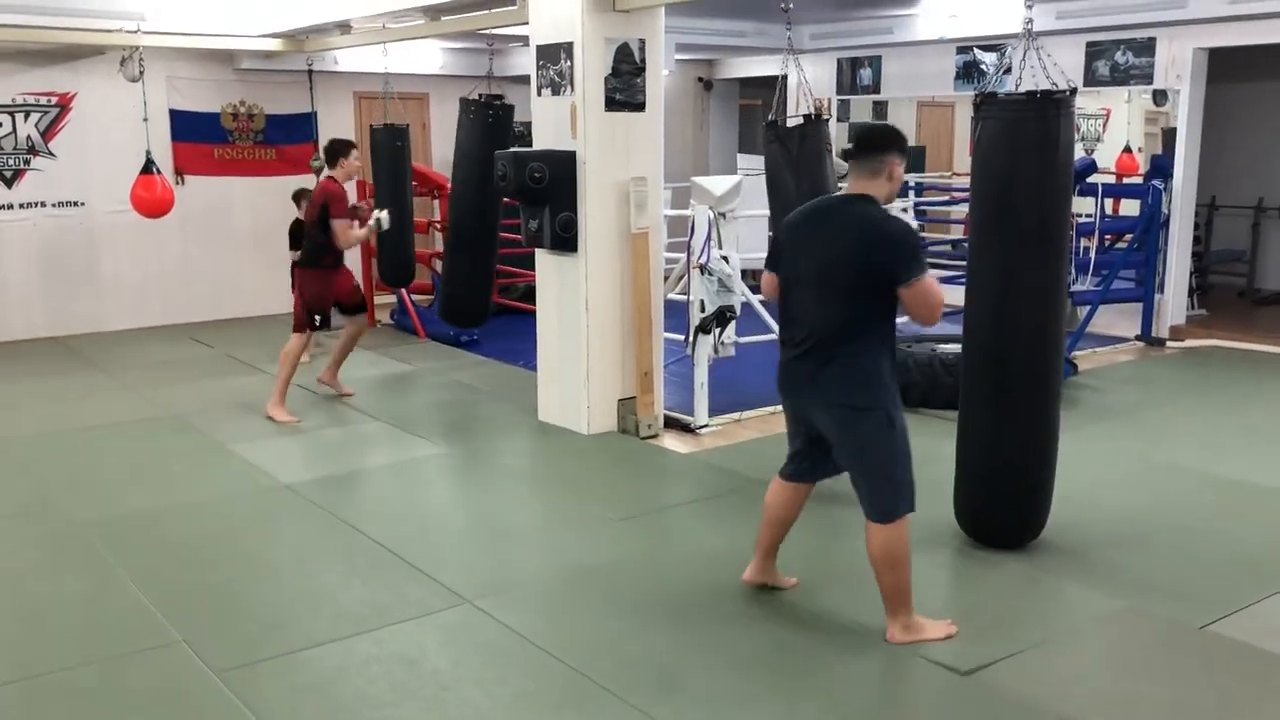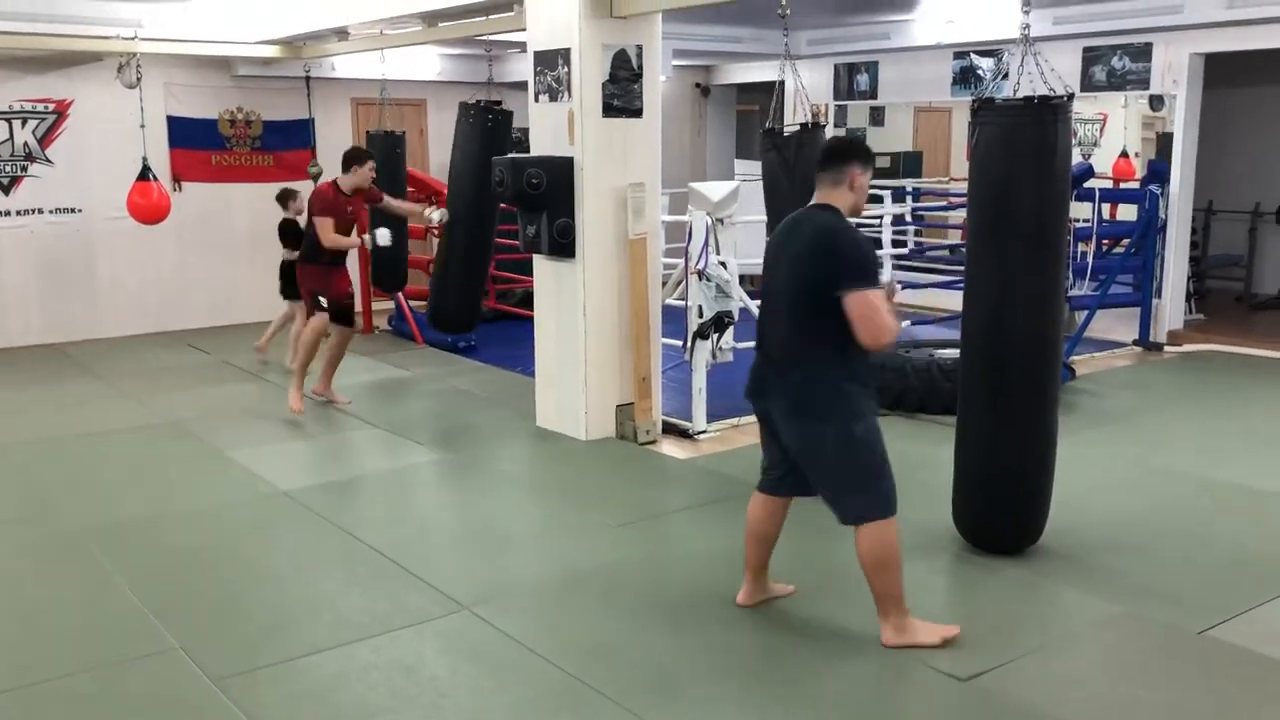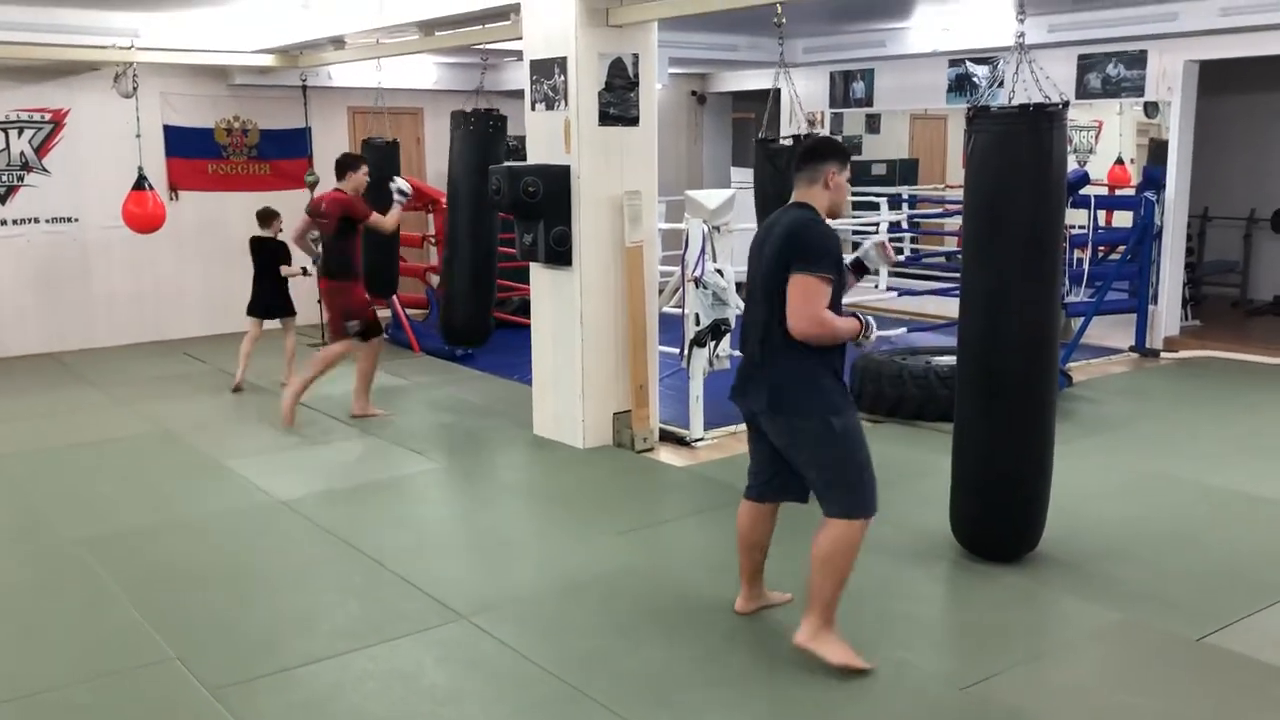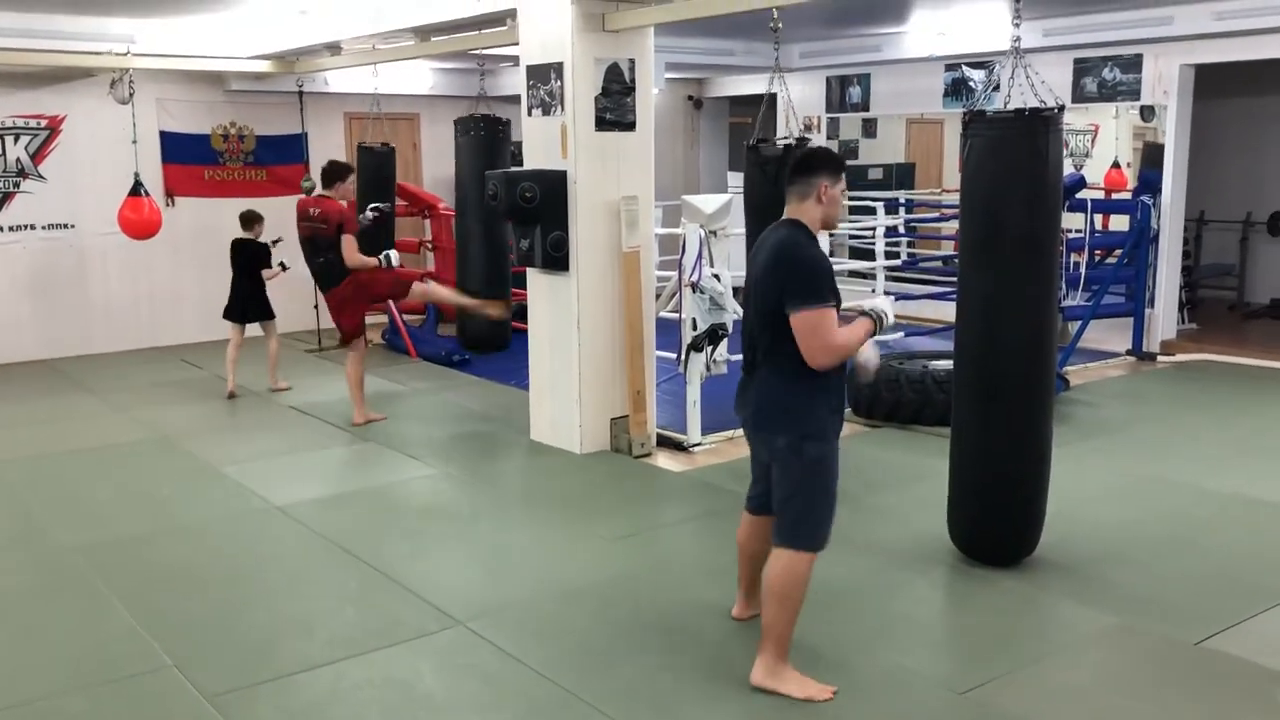
dt=0.2s
person 1, frame 1
left shoulder: (799, 221)
right shoulder: (890, 234)
left elbow: (771, 289)
right elbow: (929, 311)
right wrist: (912, 262)
left hip: (799, 377)
right hip: (858, 388)
left knee: (798, 469)
right knee: (888, 505)
left ankle: (760, 566)
right ankle: (902, 621)
person 1, frame 2
left shoulder: (785, 233)
right shoulder: (847, 243)
right elbow: (876, 335)
right wrist: (887, 313)
left hip: (772, 387)
right hip: (825, 396)
left knee: (775, 484)
right knee: (874, 508)
left ankle: (754, 585)
right ankle: (898, 622)
person 1, frame 3
left shoulder: (774, 227)
right shoulder: (816, 235)
right elbow: (807, 322)
left wrist: (858, 265)
right wrist: (859, 327)
left hip: (760, 386)
right hip: (806, 393)
left knee: (763, 490)
right knee: (852, 506)
left ankle: (751, 591)
right ankle: (819, 628)
person 1, frame 4
left shoulder: (776, 240)
right shoulder: (802, 256)
right elbow: (822, 352)
left wrist: (851, 336)
right wrist: (870, 319)
left hip: (769, 404)
right hip: (797, 416)
left knee: (764, 507)
right knee: (799, 538)
left ankle: (749, 599)
right ankle: (771, 664)
person 2, frame 1
left shoulder: (330, 187)
right shoulder: (334, 192)
right elbow: (346, 241)
right wrist: (372, 227)
left hip: (332, 267)
right hip: (313, 271)
left knee: (361, 318)
right knee: (303, 335)
left ankle: (330, 374)
right ankle: (276, 403)
person 2, frame 2
left shoulder: (363, 192)
right shoulder: (323, 195)
left elbow: (394, 205)
right elbow: (328, 241)
left wrist: (430, 213)
left hip: (337, 269)
right hip: (311, 268)
left knee: (345, 329)
right knee: (320, 320)
left ankle: (322, 386)
right ankle: (296, 384)
person 2, frame 3
left shoulder: (322, 201)
right shoulder: (350, 202)
left elbow: (299, 237)
right elbow: (388, 226)
left wrist: (318, 255)
right wrist: (400, 198)
left hip: (333, 280)
right hip: (342, 283)
left knee: (372, 340)
right knee: (343, 345)
left ankle: (362, 404)
right ankle: (295, 390)
person 2, frame 4
left shoulder: (302, 206)
right shoulder: (342, 212)
right elbow: (352, 260)
left wrist: (363, 218)
right wrist: (382, 262)
left hip: (332, 291)
right hip: (353, 279)
left knee: (354, 347)
right knee: (423, 288)
left ankle: (360, 411)
right ankle: (484, 306)
